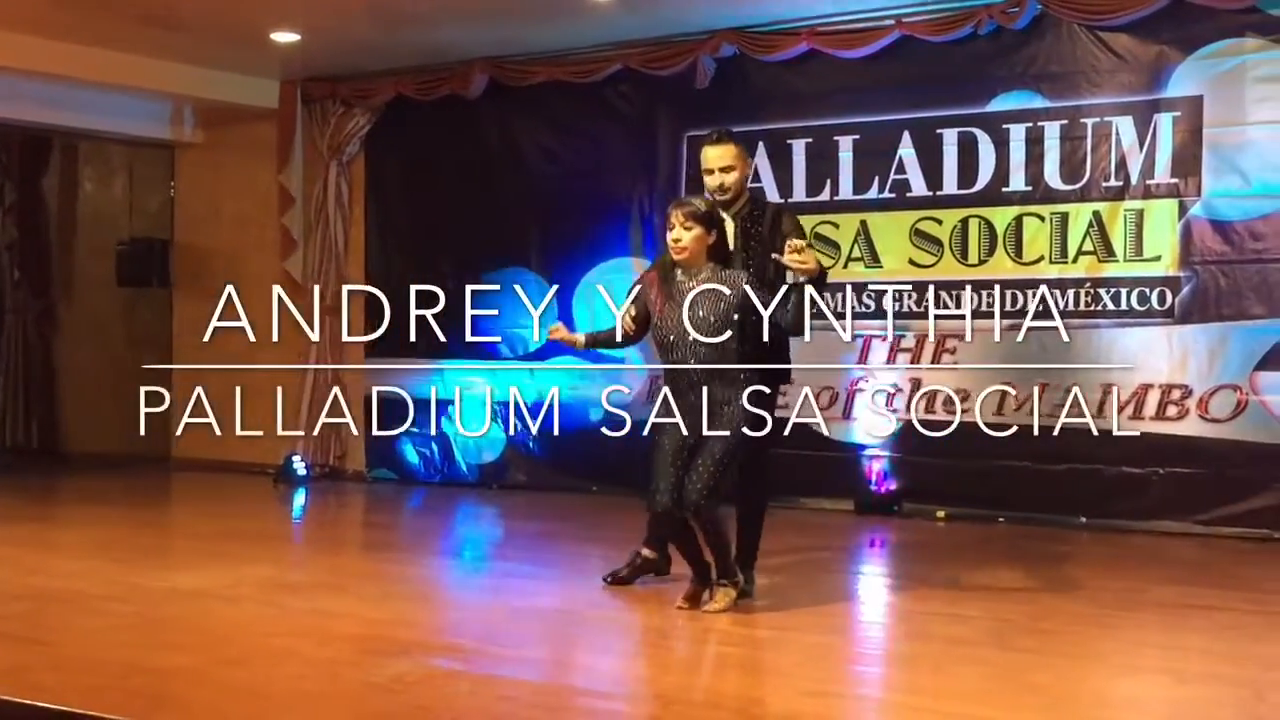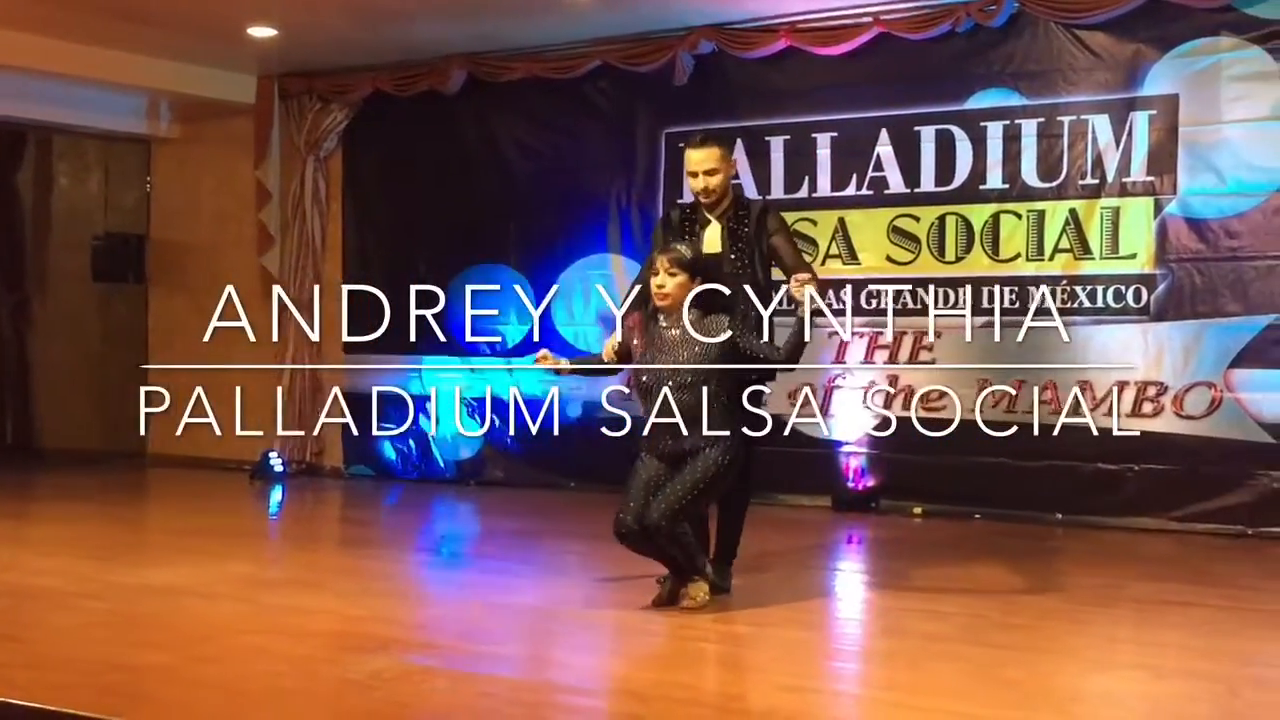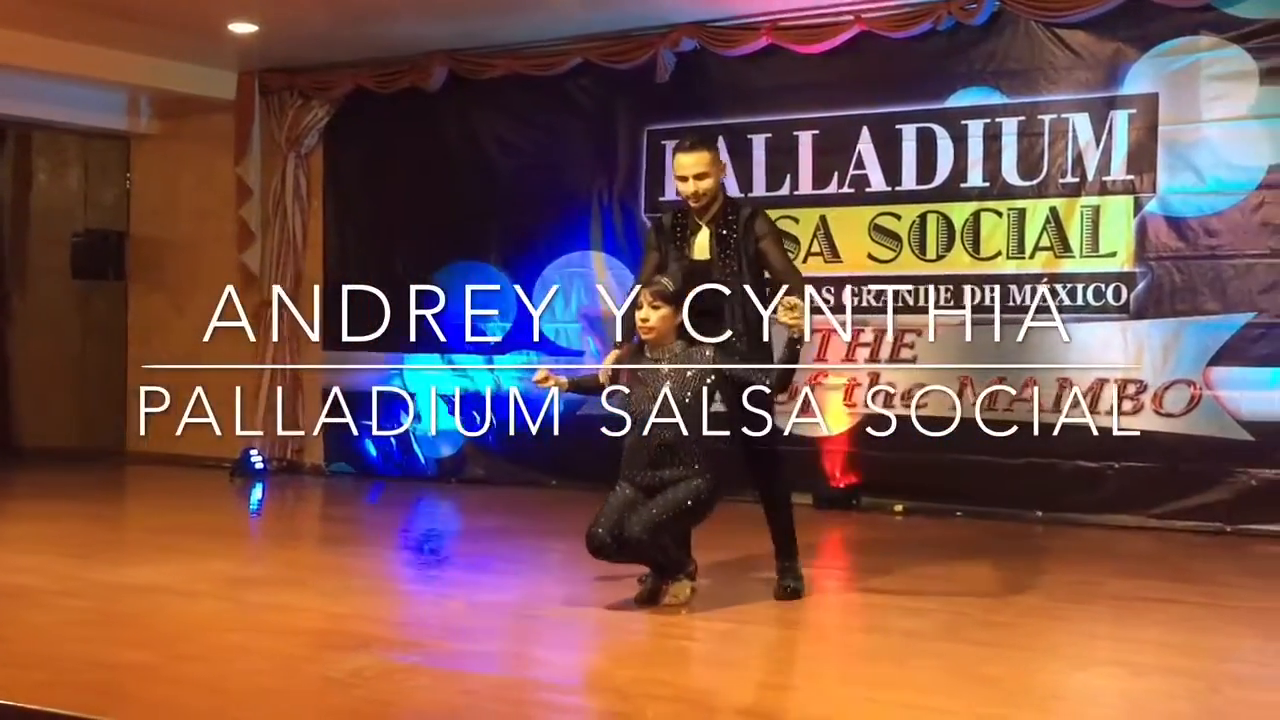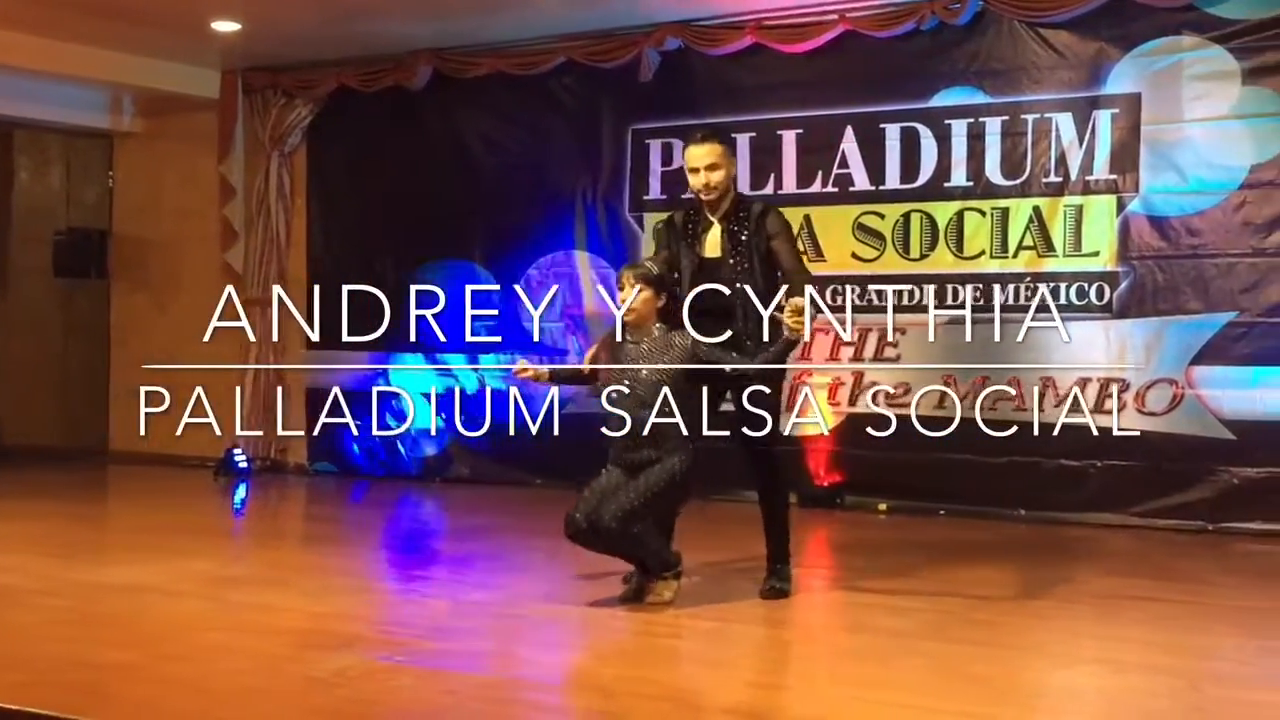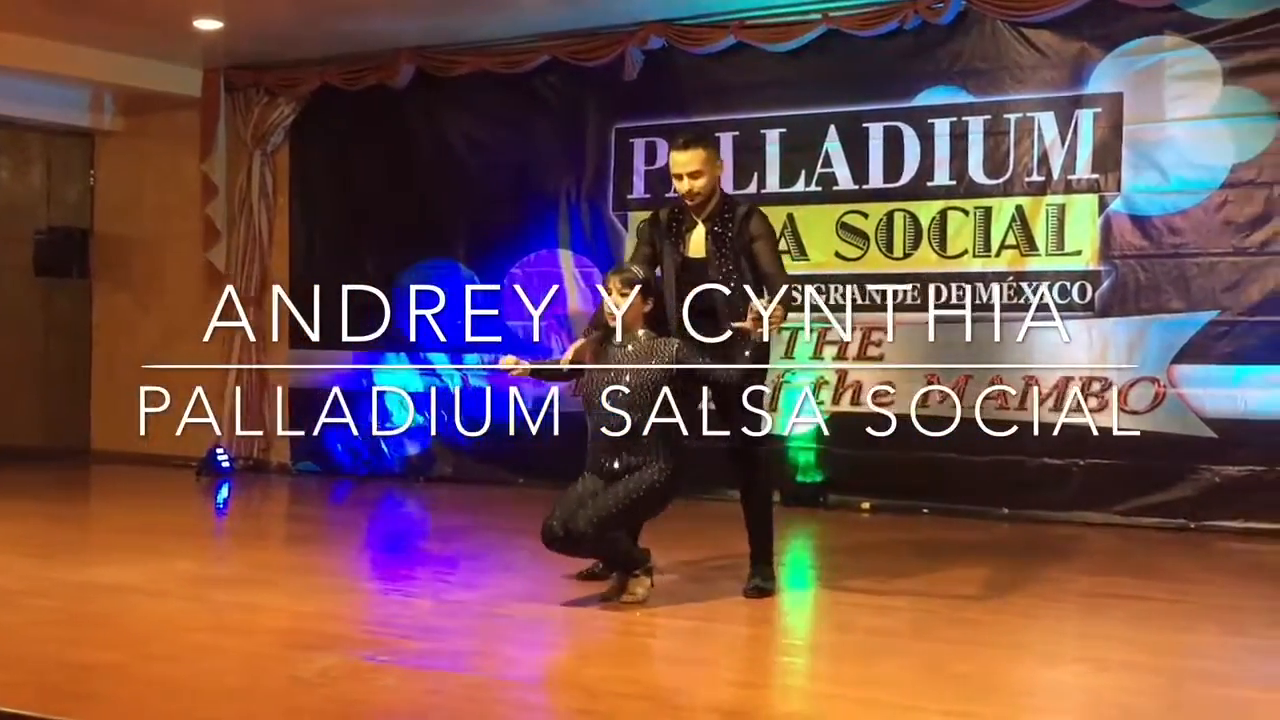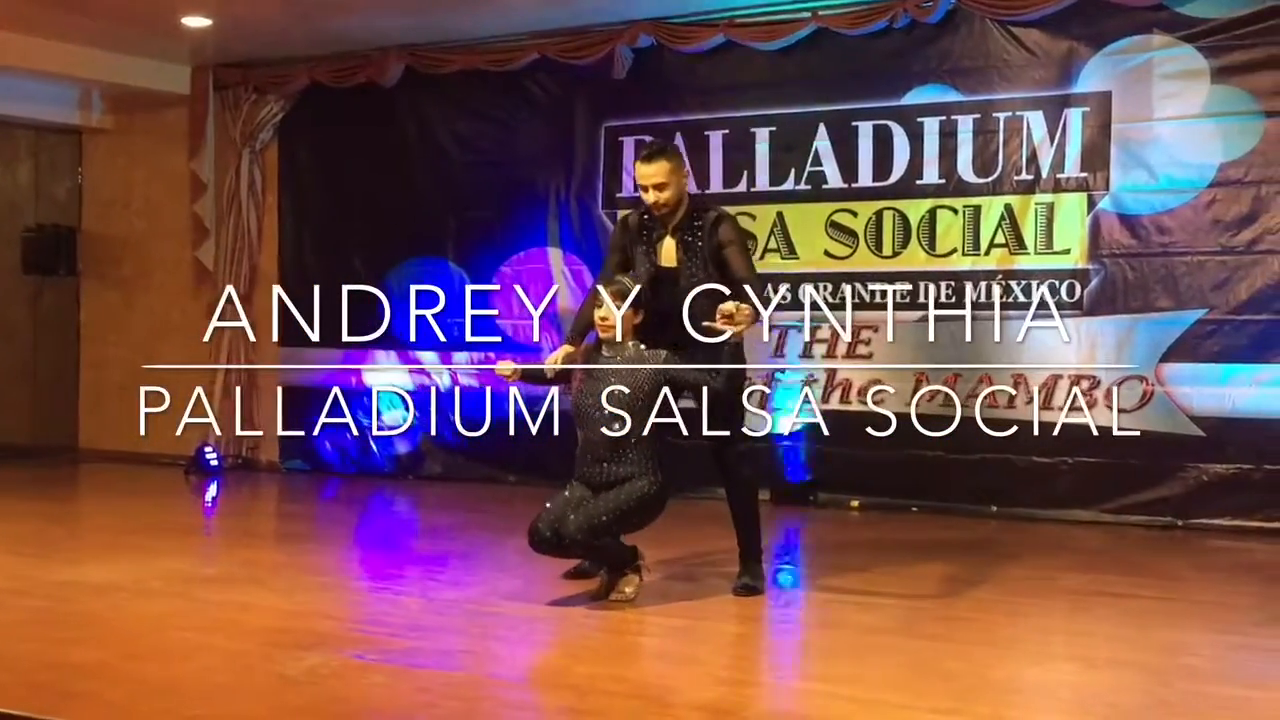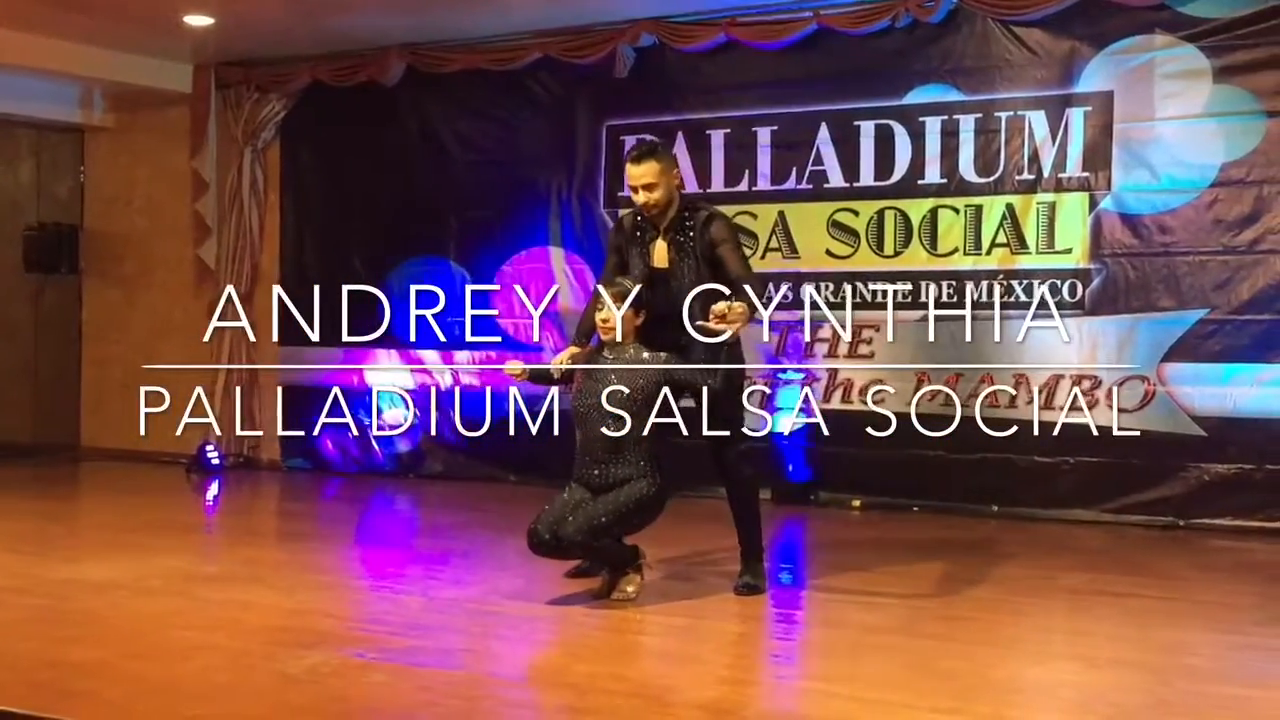
dt=0.3s
person 1, frame 1
left shoulder: (773, 220)
left elbow: (806, 277)
left wrist: (812, 269)
right wrist: (634, 309)
left hip: (759, 357)
left knee: (750, 459)
left ankle: (743, 567)
right ankle: (653, 551)
person 1, frame 2
left shoulder: (760, 219)
right shoulder: (675, 223)
left elbow: (796, 268)
right elbow: (647, 284)
left wrist: (806, 284)
left ankle: (722, 562)
person 1, frame 3
left shoulder: (750, 222)
right shoulder: (666, 230)
left elbow: (786, 275)
right elbow: (645, 292)
left wrist: (794, 302)
right wrist: (622, 345)
left hip: (743, 354)
left knee: (760, 455)
left ankle: (788, 561)
person 1, frame 4
left shoulder: (763, 220)
right shoulder: (677, 227)
left elbow: (796, 278)
left wrist: (799, 305)
left hip: (752, 354)
left knee: (760, 456)
left ankle: (778, 564)
person 1, frame 5
left shoulder: (747, 222)
right shoulder: (662, 224)
left elbow: (776, 283)
left wrist: (772, 311)
right wrist: (590, 335)
left knee: (745, 453)
left ankle: (761, 564)
person 1, frame 6
left shoulder: (717, 226)
right shoulder: (631, 229)
left elbow: (749, 287)
left wrist: (745, 312)
right wrist: (572, 343)
left hip: (713, 354)
right hip: (656, 353)
left knee: (729, 454)
left ankle: (751, 562)
person 1, frame 7
left shoulder: (709, 226)
right shoulder: (626, 230)
left elbow: (744, 284)
left wrist: (739, 310)
right wrist: (578, 344)
left hip: (710, 356)
right hip: (653, 354)
left knee: (729, 454)
left ankle: (752, 561)
person 2, frame 1
left shoulder: (735, 285)
right shoulder: (654, 286)
left elbow: (786, 323)
right elbow: (627, 334)
right wrist: (578, 340)
left hip: (728, 407)
right hip: (678, 410)
left knee: (697, 497)
right knee: (663, 505)
left ankle: (727, 577)
right ankle: (700, 574)
person 2, frame 2
left shoulder: (720, 327)
right shoulder: (637, 328)
left elbow: (783, 358)
right elbow: (611, 363)
right wrist: (564, 366)
left hip: (711, 446)
right hip: (659, 448)
left knee: (660, 516)
right knee: (628, 526)
left ankle: (699, 572)
right ankle: (679, 572)
person 2, frame 3
left shoulder: (704, 359)
left elbow: (771, 384)
right elbow: (604, 384)
left wrist: (794, 337)
right wrist: (561, 384)
left hip: (691, 479)
right hip: (636, 478)
left knee: (639, 530)
right knee: (600, 539)
left ankle: (681, 571)
right ankle: (661, 568)
person 2, frame 4
left shoulder: (684, 345)
right shoulder: (611, 347)
left elbow: (752, 369)
right elbow: (587, 374)
left wrist: (789, 337)
right wrist: (543, 374)
left hip: (671, 461)
right hip: (622, 464)
left knee: (613, 519)
right knee: (578, 525)
left ankle: (667, 567)
right ankle: (647, 565)
person 2, frame 5
left shoulder: (668, 352)
right shoulder: (594, 349)
left elbow: (733, 377)
right elbow: (562, 371)
left wrist: (754, 339)
right wrist: (526, 368)
left hip: (650, 471)
right hip: (599, 471)
left knee: (586, 525)
right knee: (554, 532)
left ankle: (638, 565)
right ankle: (624, 564)
person 2, frame 6
left shoulder: (656, 362)
right shoulder: (584, 359)
left elbow: (720, 386)
right elbow: (550, 375)
left wrist: (734, 340)
right wrist: (518, 373)
left hip: (639, 482)
right hip: (587, 480)
left knee: (577, 530)
right knee: (542, 535)
left ankle: (628, 564)
right ankle: (612, 562)
person 2, frame 7
left shoulder: (656, 364)
right shoulder: (586, 361)
right elbow: (554, 375)
right wrist: (525, 372)
left hip: (637, 483)
right hip: (586, 481)
left knee: (576, 532)
right knee: (541, 538)
left ankle: (628, 563)
right ankle: (613, 561)
